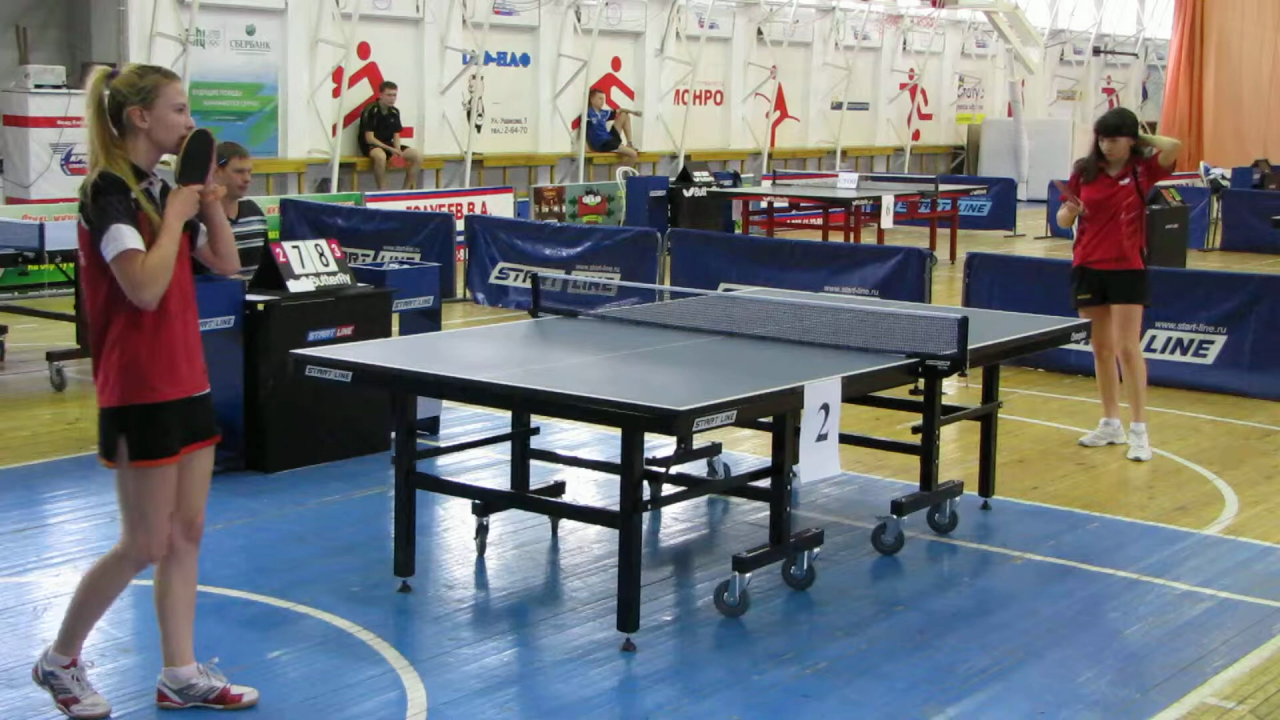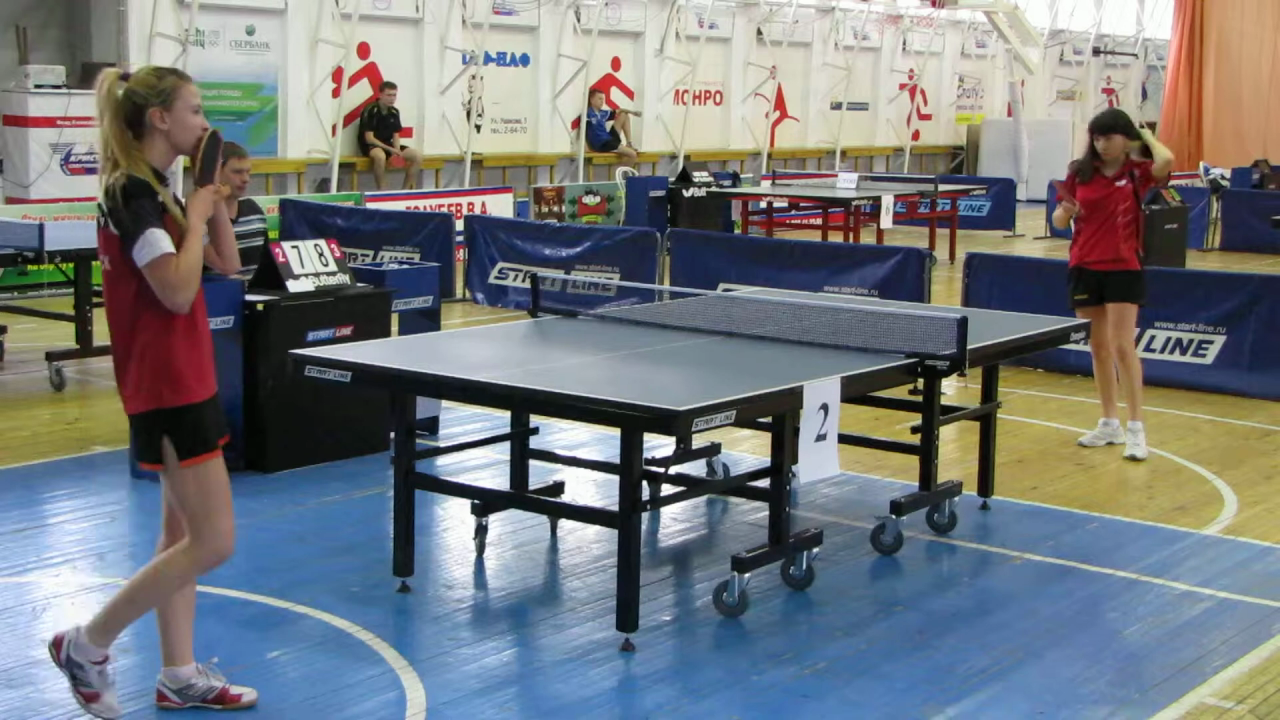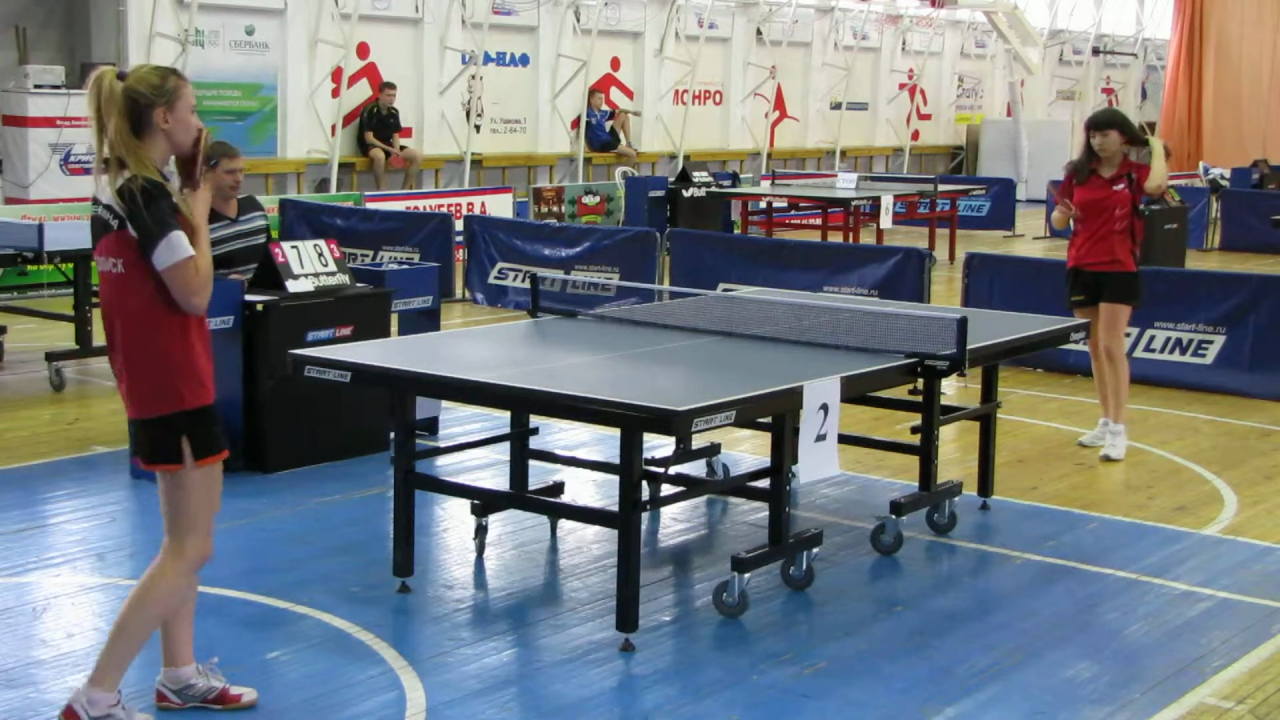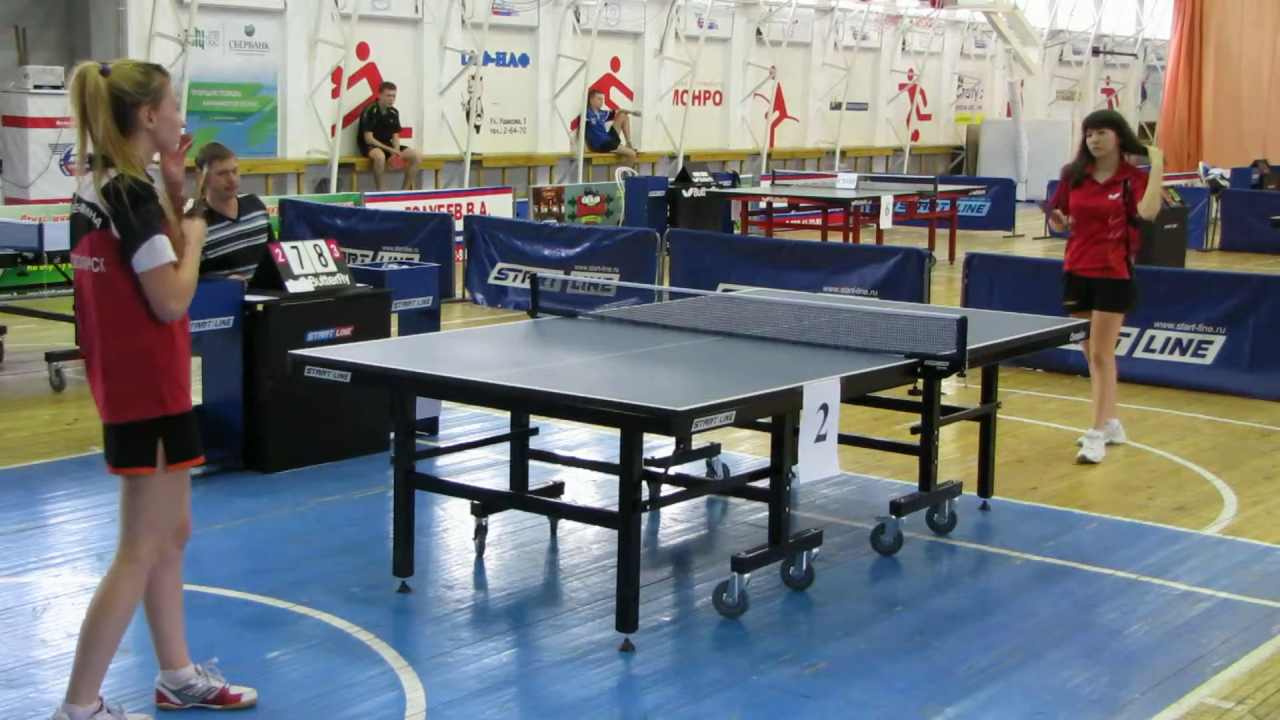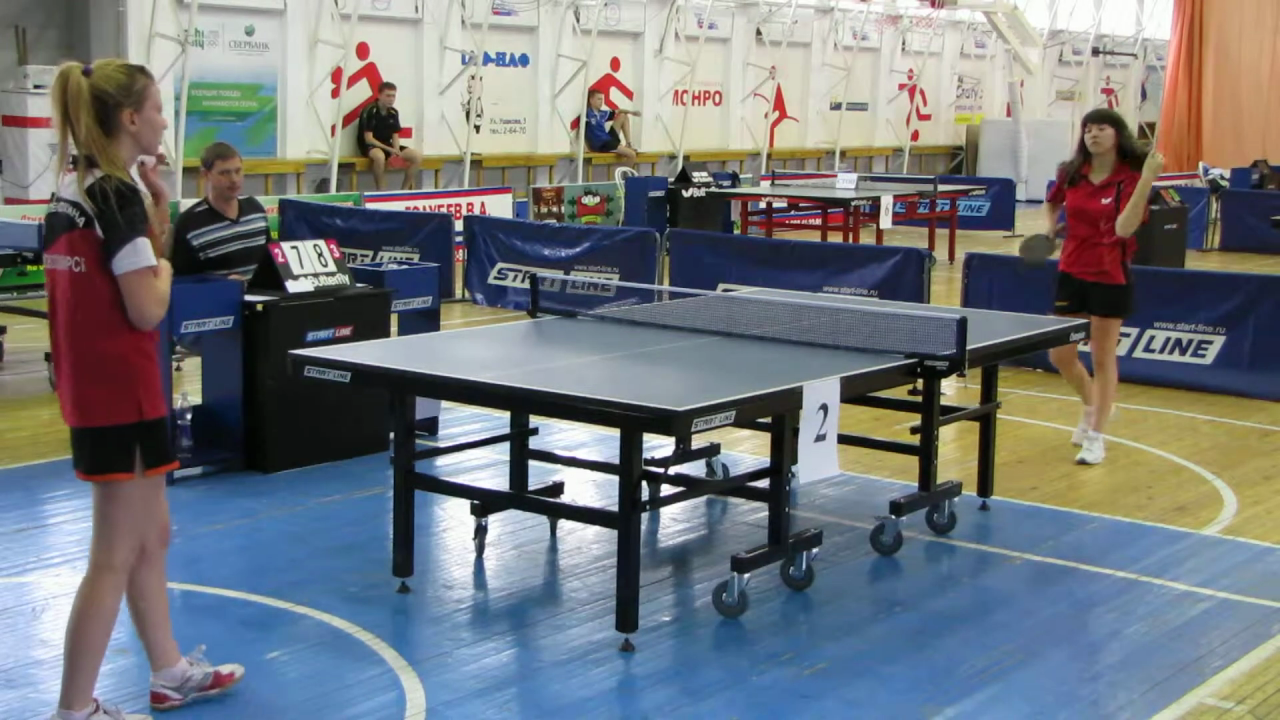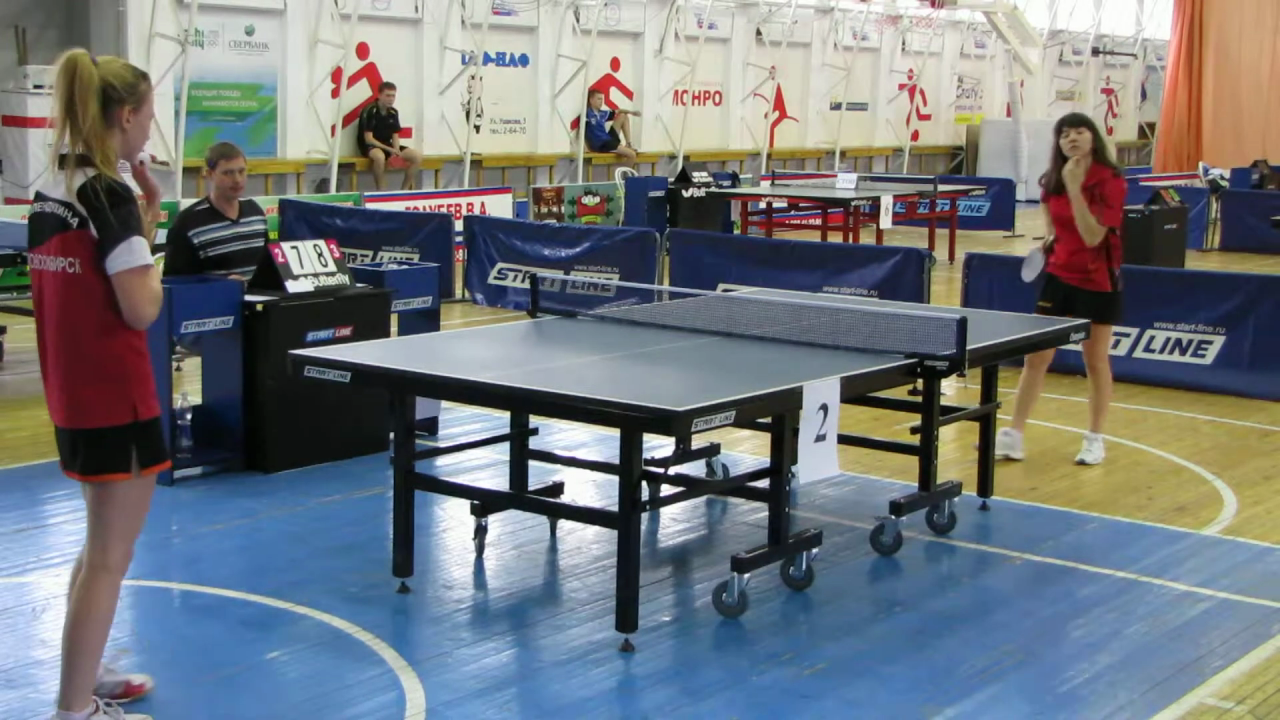
dt=0.3s
person 1, frame 1
left shoulder: (163, 188)
right shoulder: (106, 189)
left elbow: (227, 264)
right elbow: (144, 288)
left wrist: (209, 201)
right wrist: (176, 216)
left hip: (186, 379)
right hip: (140, 389)
left knee: (185, 533)
right knee: (143, 543)
right ankle: (60, 658)
person 1, frame 2
left shoulder: (155, 188)
right shoulder: (132, 191)
left elbow: (228, 264)
right elbow: (178, 293)
left wrist: (214, 202)
right wrist: (196, 215)
left hip: (186, 382)
right hip: (165, 388)
left knee: (183, 535)
right knee: (212, 543)
right ankle: (85, 645)
person 1, frame 3
left shoulder: (122, 186)
right shoulder: (147, 193)
left elbow: (188, 268)
right elbow: (196, 294)
left wrist: (193, 195)
right wrist: (197, 214)
left hip: (157, 386)
right hip: (174, 388)
left knee: (182, 537)
right knee: (191, 548)
person 1, frame 4
left shoulder: (98, 186)
right shoulder: (133, 193)
left elbow: (146, 264)
right elbow: (171, 301)
left wrist: (175, 189)
right wrist: (194, 241)
left hip: (126, 386)
right hip: (149, 391)
left knee: (169, 535)
right knee: (140, 553)
person 1, frame 5
left shoulder: (71, 189)
right shoulder: (116, 194)
right elbow: (145, 310)
left wrist: (157, 205)
right wrist: (166, 270)
left hip: (90, 392)
right hip: (121, 396)
left knee: (151, 536)
right knee: (114, 560)
person 1, frame 6
left shoulder: (52, 190)
right shoulder: (107, 194)
right elbow: (141, 308)
left wrist: (148, 219)
right wrist: (155, 275)
left hip: (72, 397)
right hip: (115, 400)
left knee: (104, 544)
right knee: (110, 559)
person 2, frame 1
left shoulder: (1142, 171)
right shoulder: (1084, 171)
left elbow: (1174, 146)
right elbow: (1062, 221)
left wrist: (1142, 138)
right wrist: (1070, 211)
left hip: (1127, 269)
right hip: (1088, 268)
left knee: (1127, 348)
right knee: (1100, 348)
left ankle: (1138, 430)
right ankle: (1111, 423)
person 2, frame 2
left shoulder: (1137, 171)
right shoulder: (1080, 172)
left elbow: (1166, 162)
right elbow: (1058, 222)
left wrist: (1147, 137)
right wrist: (1065, 212)
left hip: (1123, 269)
right hip: (1084, 269)
left knee: (1122, 347)
right knee: (1098, 348)
left ankle: (1135, 429)
right ankle: (1109, 423)
person 2, frame 3
left shoulder: (1136, 173)
right shoulder: (1077, 173)
left elbow: (1158, 186)
right elbow: (1058, 222)
left wrist: (1156, 146)
right wrist: (1063, 213)
left hip: (1119, 270)
right hip: (1081, 269)
left knee: (1112, 348)
right knee: (1095, 349)
left ankle: (1118, 430)
right ankle: (1107, 422)
person 2, frame 4
left shoulder: (1136, 178)
right shoulder: (1074, 175)
left elbow: (1148, 213)
right elbow: (1058, 217)
left wrist: (1157, 164)
right wrist: (1059, 223)
left hip: (1114, 275)
right hip: (1077, 272)
left knee: (1102, 355)
right knee: (1092, 355)
left ankle: (1097, 435)
right ankle: (1110, 423)
person 2, frame 5
left shoulder: (1131, 180)
right shoulder: (1070, 174)
left elbow: (1125, 230)
right elbow: (1052, 204)
left wrist: (1148, 177)
right wrist: (1050, 229)
left hip: (1109, 279)
right hip: (1071, 273)
left knee: (1103, 358)
right knee: (1059, 354)
left ankle: (1095, 437)
right ankle: (1091, 407)
person 2, frame 6
left shoulder: (1111, 182)
right shoulder: (1053, 181)
left elbow: (1093, 237)
left wrist: (1074, 188)
right wrist: (1051, 237)
left hip: (1096, 284)
right hip: (1058, 278)
left knee: (1095, 363)
right knee: (1034, 357)
left ankle: (1094, 438)
right ankle: (1012, 436)
